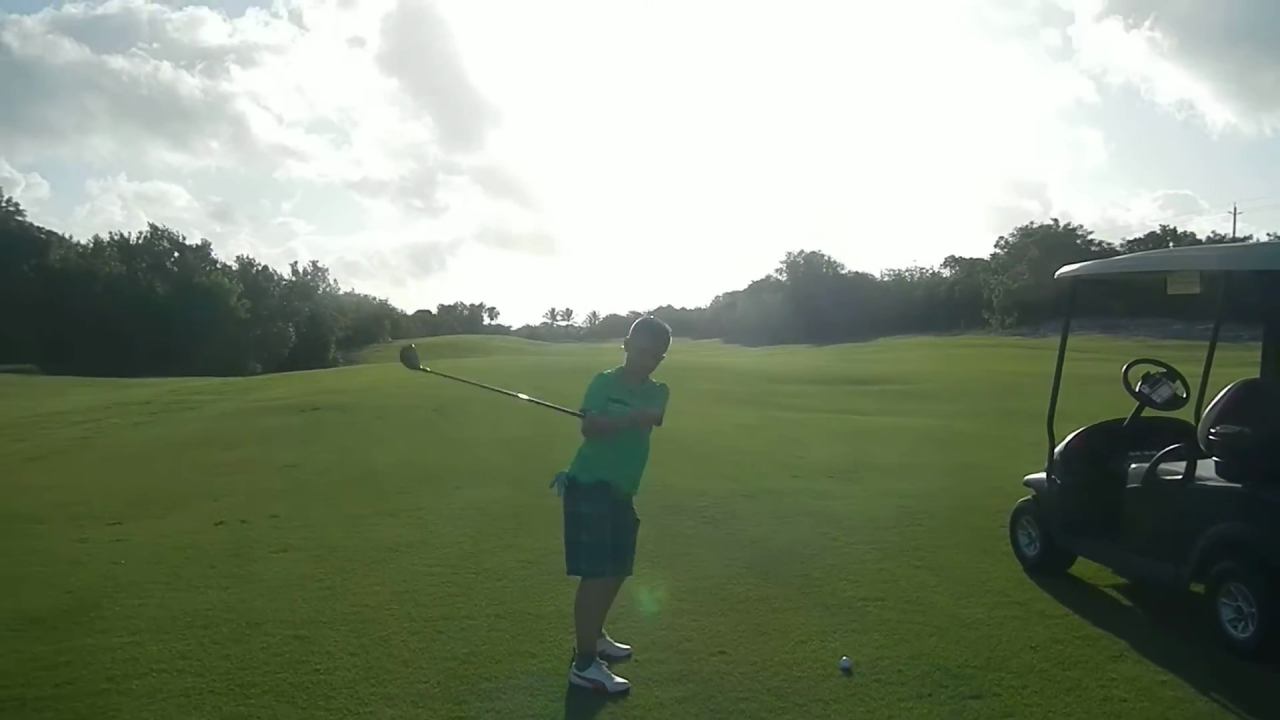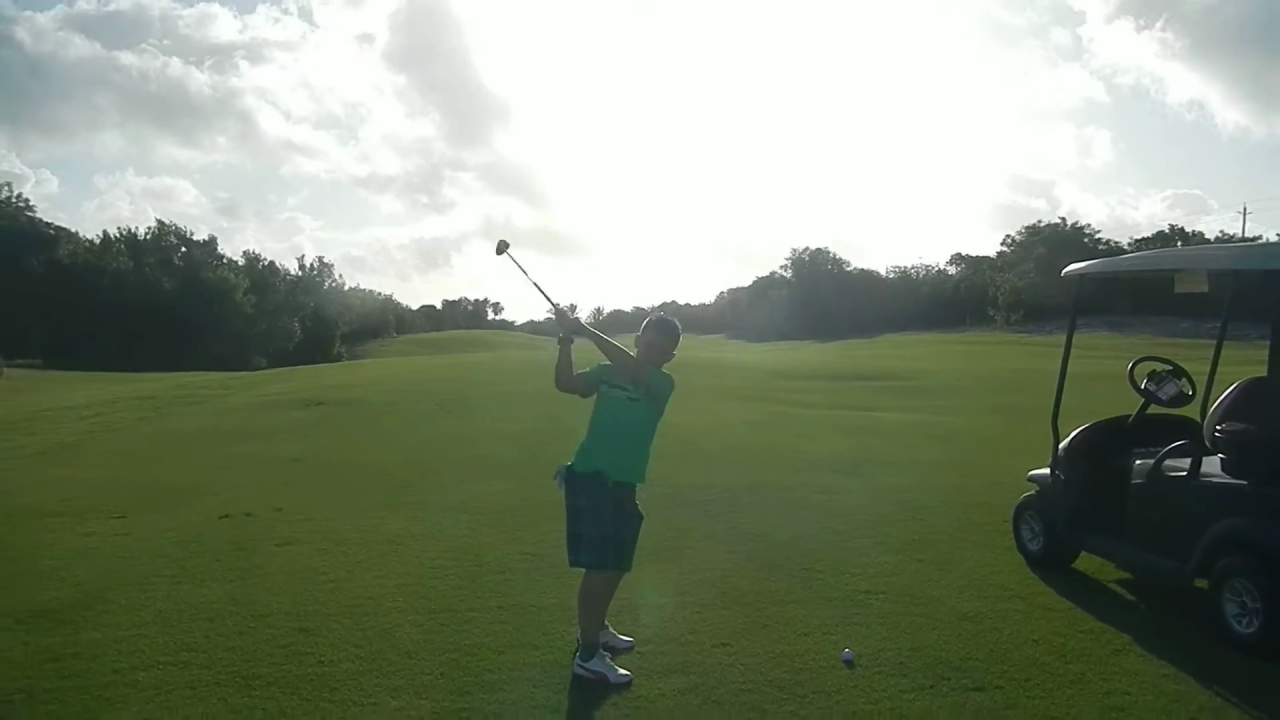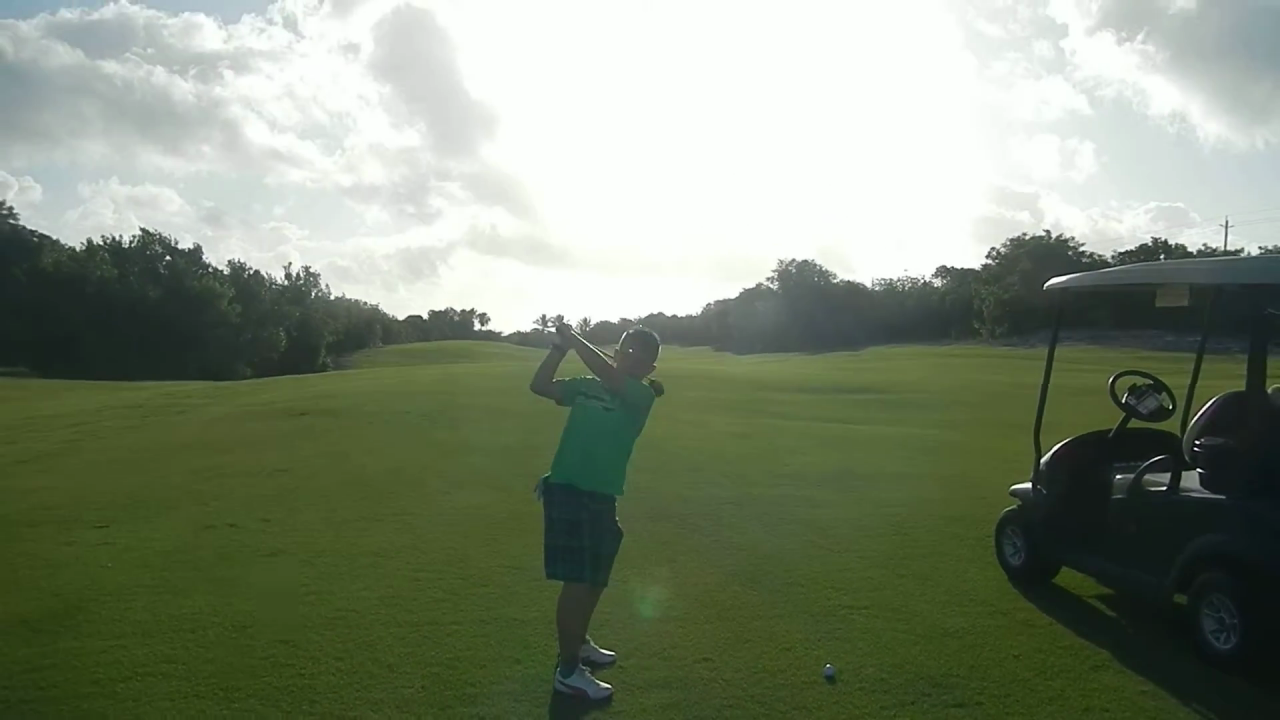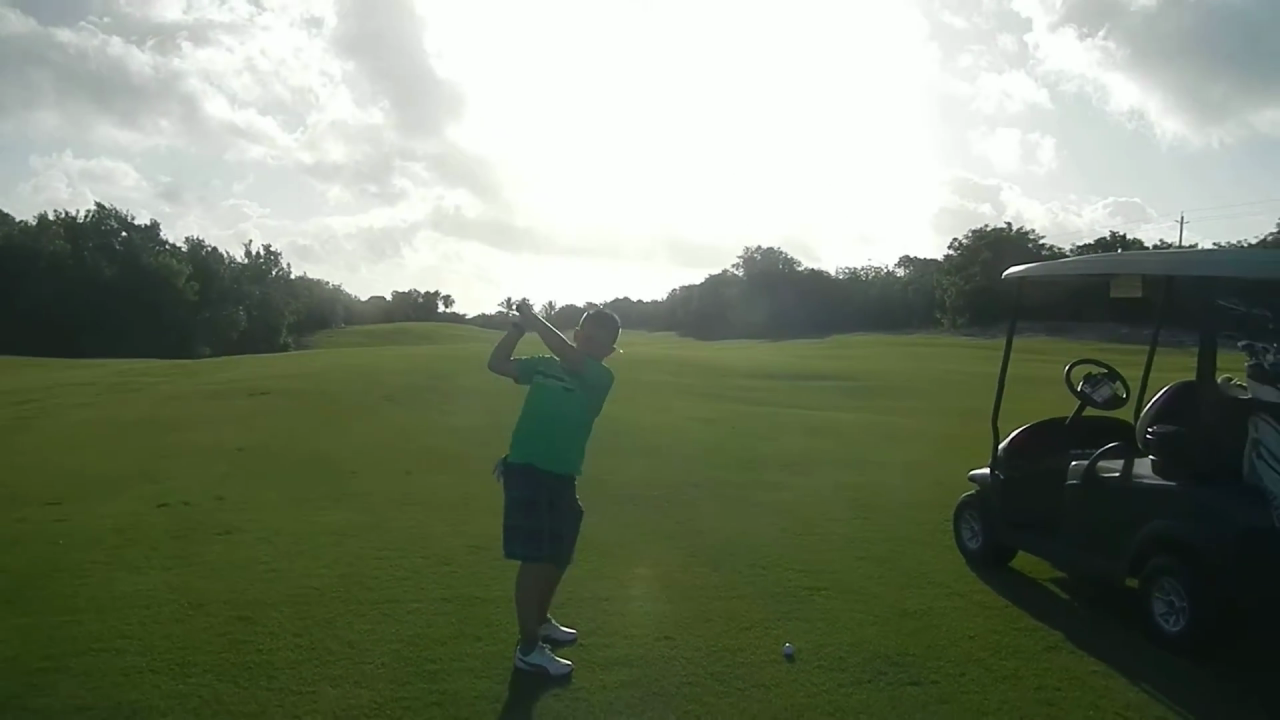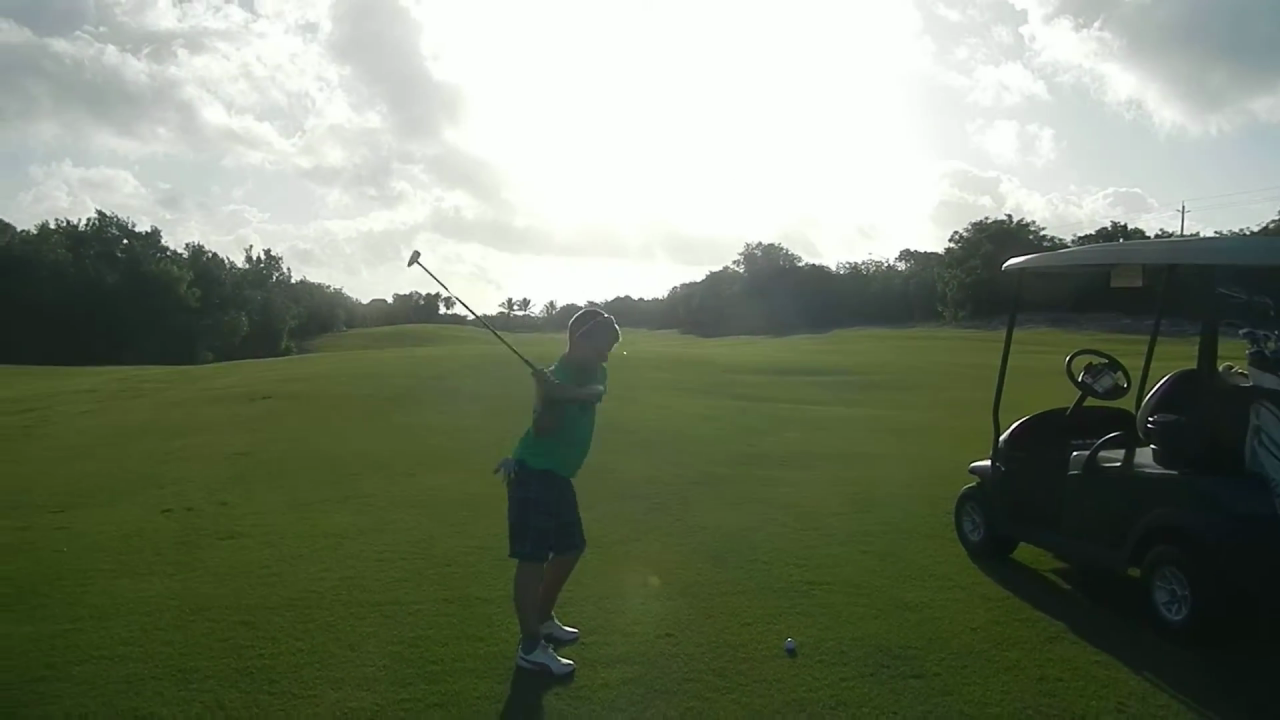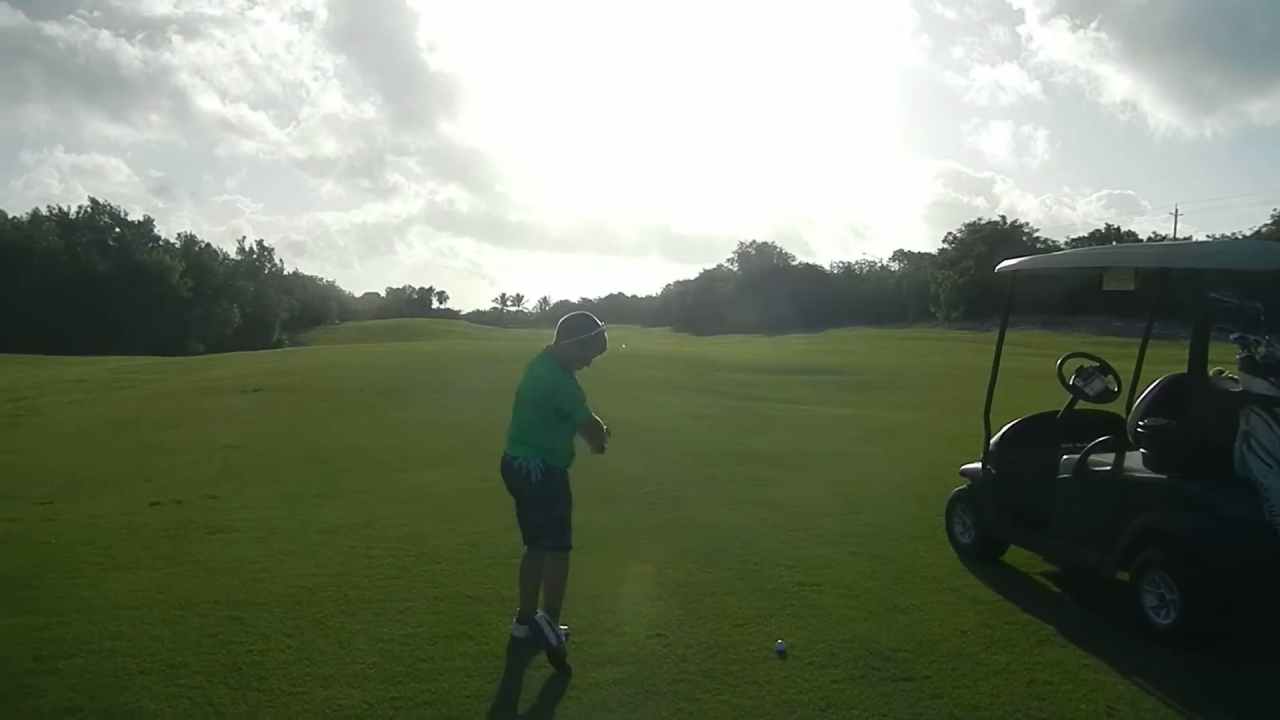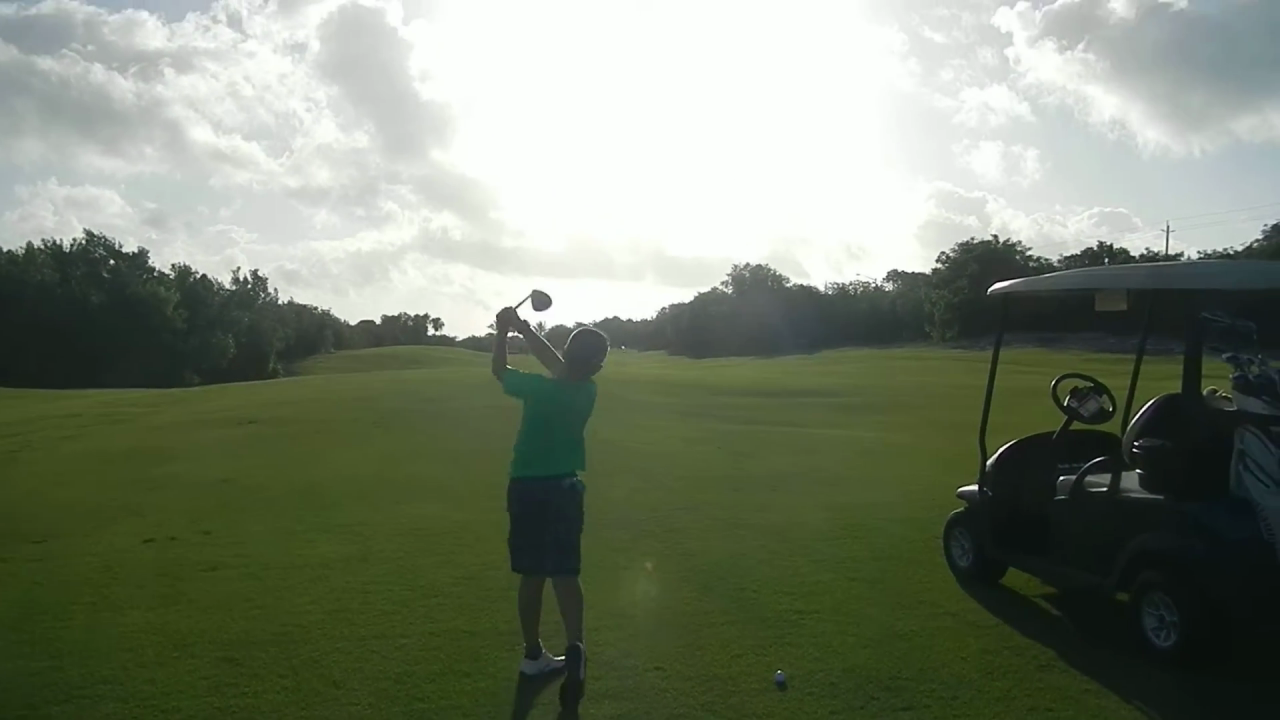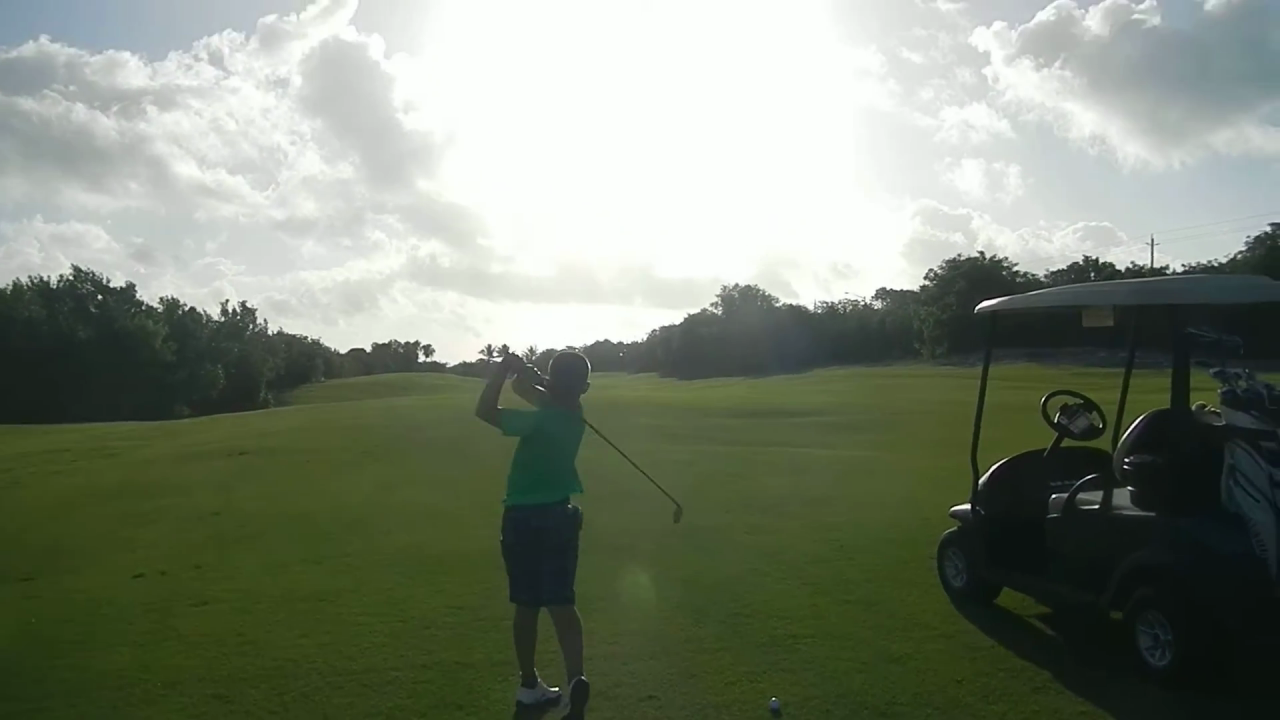
dt=0.3s
person 1, frame 1
left shoulder: (658, 392)
right shoulder: (603, 382)
left elbow: (652, 417)
right elbow: (590, 427)
left wrist: (621, 419)
right wrist: (600, 421)
left hip: (621, 491)
right hip: (589, 487)
left knee: (615, 571)
right knee: (595, 574)
left ankle: (595, 637)
right ankle: (584, 664)
person 1, frame 2
left shoulder: (663, 385)
right shoulder: (607, 373)
left elbow: (631, 367)
right elbow: (566, 383)
left wrist: (587, 332)
right wrist: (566, 341)
left hip: (623, 483)
right hip: (590, 478)
left knee: (616, 564)
right knee: (598, 566)
left ankle: (597, 628)
right ankle: (588, 655)
person 1, frame 3
left shoulder: (642, 396)
right shoulder: (585, 386)
left elbow: (609, 375)
right elbow: (540, 385)
left wrist: (574, 340)
right wrist: (561, 347)
left hip: (601, 496)
right hip: (566, 490)
left knee: (595, 579)
right knee: (576, 580)
left ankle: (578, 642)
right ankle: (568, 670)
person 1, frame 4
left shoulder: (601, 378)
right shoulder: (543, 365)
left elbow: (570, 357)
right elbow: (496, 364)
left wrist: (535, 322)
right wrist: (519, 326)
left hip: (562, 478)
right hip: (525, 471)
left knee: (556, 558)
right knee: (533, 559)
left ankle: (540, 620)
right ankle: (529, 648)
person 1, frame 5
left shoulder: (595, 374)
right shoulder: (554, 377)
left elbow: (594, 392)
right elbow: (543, 431)
left wrist: (568, 393)
right wrist: (547, 398)
left hip: (558, 476)
right hip: (533, 474)
left knee: (568, 550)
right knee: (534, 559)
left ankle: (542, 618)
right ankle: (530, 646)
person 1, frame 6
left shoulder: (543, 362)
right shoulder: (563, 385)
right elbow: (593, 433)
left wrist: (591, 429)
right wrist: (601, 435)
left hip: (520, 465)
right hip: (540, 470)
left knee: (537, 544)
right knee: (555, 546)
left ankle: (527, 617)
right ankle: (548, 621)
person 1, frame 7
left shoulder: (539, 387)
right shoulder: (587, 392)
left elbow: (498, 369)
right elbow: (557, 367)
left wrist: (502, 330)
right wrist: (524, 329)
left hip: (523, 487)
right hip: (562, 490)
left knee: (531, 574)
right knee: (565, 573)
left ankle: (533, 654)
right ankle: (574, 645)
person 1, frame 8
left shoulder: (541, 420)
right shoulder: (573, 416)
left elbow: (485, 411)
right elbow: (526, 388)
left wrist: (503, 369)
right wrist: (522, 371)
left hip: (521, 518)
right hip: (558, 515)
left knee: (526, 603)
right knee: (561, 601)
left ankle: (529, 683)
right ankle: (575, 678)
